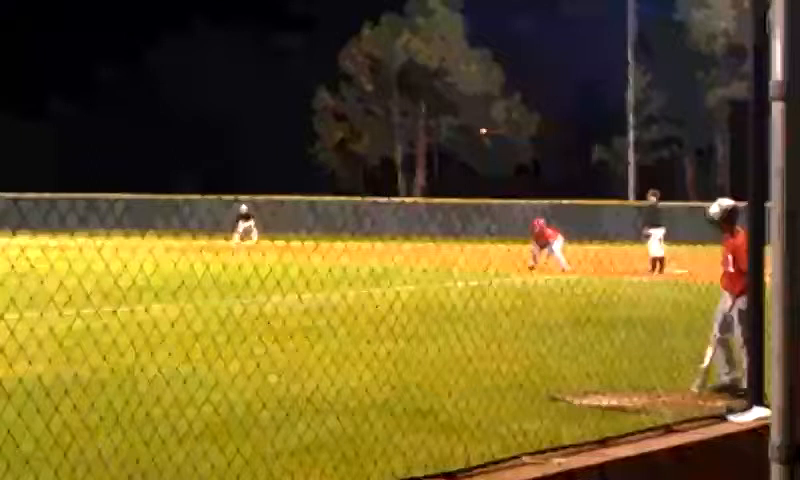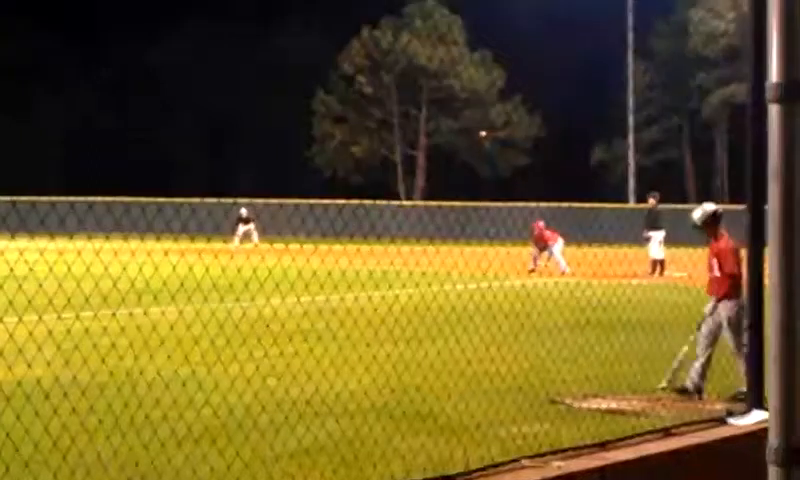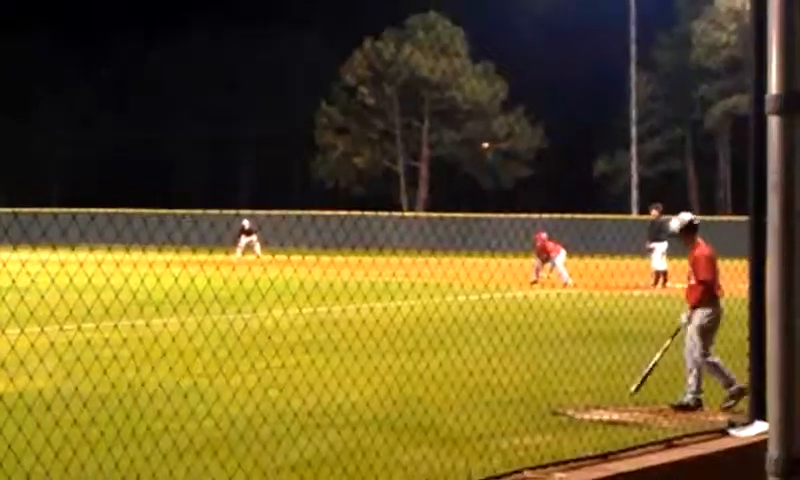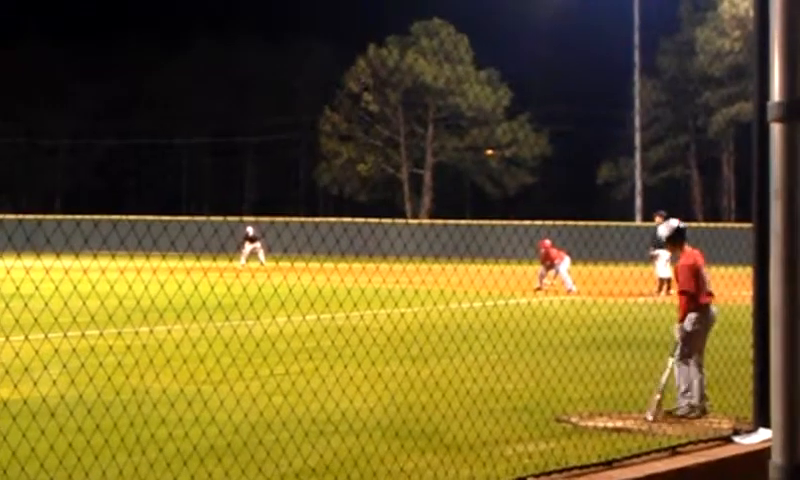
dt=0.3s
person 1, frame 1
left shoulder: (741, 241)
right shoulder: (728, 238)
left elbow: (747, 274)
left wrist: (734, 297)
left hip: (740, 298)
right hip: (728, 295)
left knee: (743, 342)
right knee: (719, 336)
left ankle: (749, 384)
right ankle: (729, 378)
person 1, frame 2
left shoulder: (726, 246)
right shoulder: (714, 243)
left elbow: (732, 279)
left wrist: (715, 301)
left hip: (729, 302)
right hip: (718, 301)
left knee: (738, 346)
right knee: (704, 341)
right ankle: (694, 384)
person 1, frame 3
left shoulder: (701, 253)
right shoulder: (697, 251)
left elbow: (704, 286)
left wrist: (690, 310)
right wrist: (692, 309)
left hip: (706, 309)
right hip: (701, 309)
left knee: (702, 355)
right knee: (691, 353)
left ankle: (733, 387)
right ankle: (693, 397)
person 1, frame 4
left shoulder: (684, 262)
right shoulder: (695, 254)
left elbow: (687, 295)
left wrist: (680, 322)
left hip: (697, 313)
right hip: (705, 311)
left knee: (682, 358)
right knee: (695, 359)
left ankle: (687, 404)
right ankle: (696, 404)
